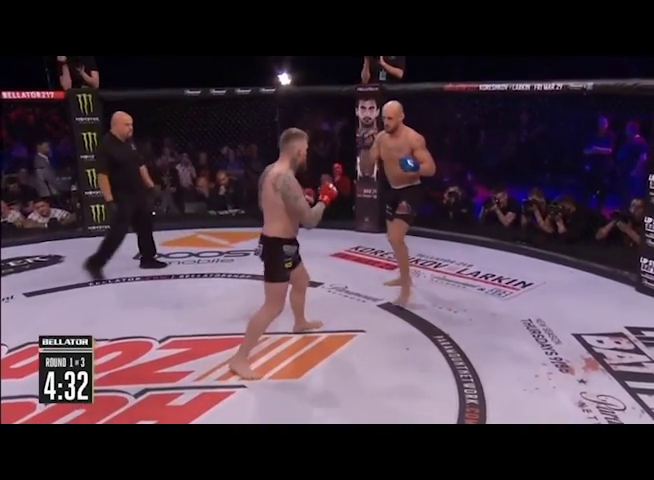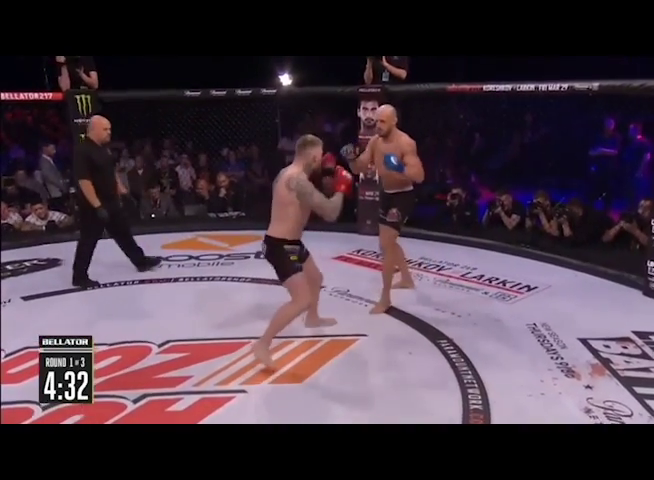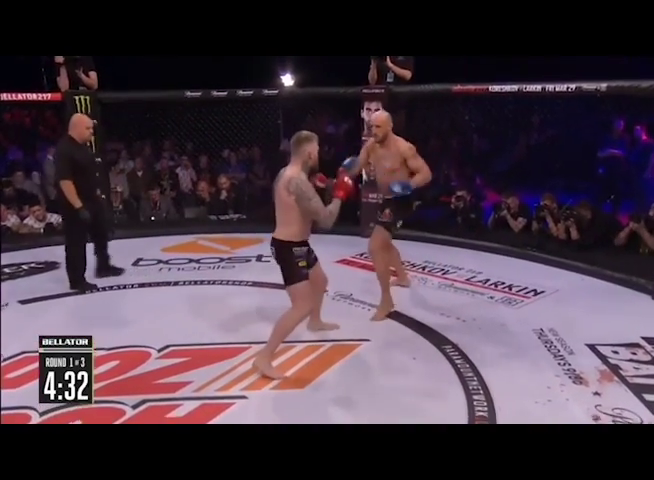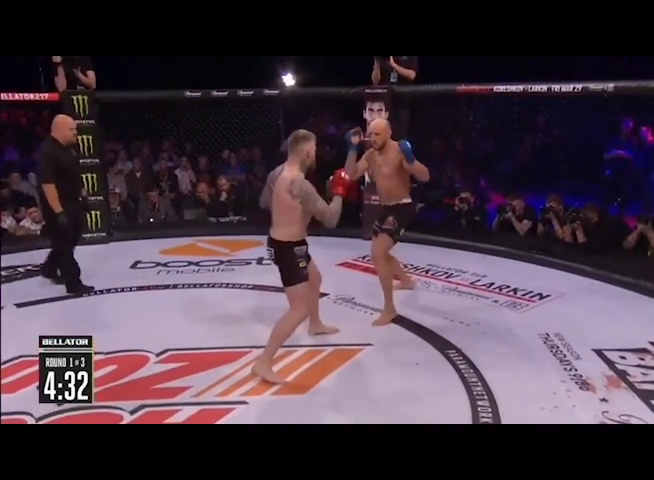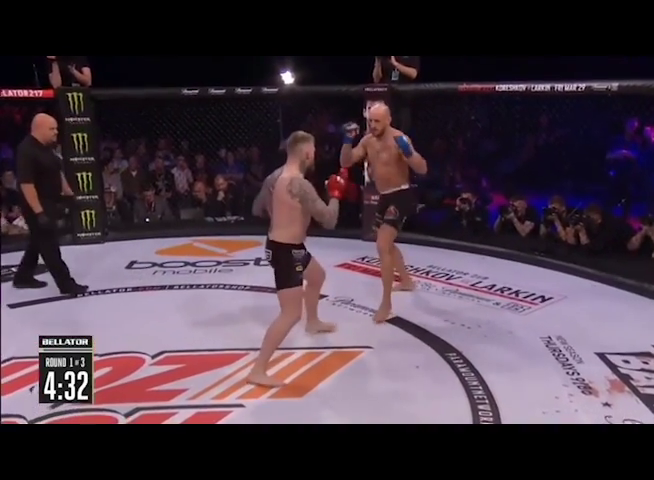
dt=0.2s
person 1, frame 1
left shoulder: (271, 171)
right shoulder: (285, 179)
right elbow: (310, 221)
left wrist: (301, 197)
right wrist: (324, 199)
left hip: (283, 242)
right hip: (278, 246)
left knee: (301, 282)
right knee: (273, 306)
left ankle: (300, 323)
right ankle: (239, 359)
person 1, frame 2
left shoulder: (288, 173)
right shoulder: (299, 181)
right elbow: (330, 213)
right wrist: (342, 188)
left hip: (288, 242)
right hip: (280, 247)
left knee: (315, 278)
right knee: (301, 299)
left ankle: (313, 318)
right ankle: (262, 346)
person 1, frame 3
left shoulder: (285, 174)
right shoulder: (298, 183)
right elbow: (326, 220)
left wrist: (313, 189)
right wrist: (340, 195)
left hip: (295, 244)
right hip: (289, 249)
left knee: (320, 282)
right knee: (302, 307)
left ankle: (315, 322)
right ankle: (264, 358)
person 1, frame 4
left shoulder: (277, 173)
right shoulder: (300, 185)
left elbow: (264, 203)
right elbow: (330, 219)
right wrist: (339, 192)
left hip: (279, 242)
right hip: (288, 248)
left knee: (314, 281)
right knee: (299, 310)
left ankle: (315, 325)
right ankle: (263, 365)
person 1, frame 5
left shoulder: (275, 177)
right shoulder: (300, 185)
left elbow: (257, 209)
right elbow: (329, 221)
right wrist: (335, 194)
left hip: (281, 245)
right hip: (286, 251)
left knee: (318, 275)
right knee: (290, 314)
left ankle: (313, 322)
right ankle: (259, 370)
person 2, frame 1
left shoulder: (414, 139)
right shoulder: (381, 137)
left elbow: (431, 169)
right elbow: (367, 165)
left wrist: (416, 168)
left hip: (410, 191)
right hip: (393, 191)
left knee: (395, 239)
right knee: (393, 237)
left ankle: (406, 289)
right ankle: (404, 277)
person 2, frame 2
left shoulder: (405, 143)
right shoulder: (374, 142)
left elbow: (419, 177)
right elbow: (360, 169)
left wrist: (400, 168)
right wrist: (352, 159)
left hip: (403, 197)
right hip: (388, 195)
left knee: (386, 245)
right knee: (390, 241)
left ankle: (385, 298)
right ankle: (406, 279)
person 2, frame 3
left shoulder: (404, 148)
right shoulder: (370, 146)
left elbow: (426, 174)
right elbow: (353, 172)
left wrist: (408, 186)
right wrist: (349, 166)
left hip: (400, 202)
right hip: (386, 200)
left knee: (375, 247)
right knee: (382, 243)
left ankle: (386, 303)
right ankle: (402, 276)
person 2, frame 4
left shoulder: (399, 152)
right shoulder: (370, 154)
left elbow: (425, 176)
right elbow: (350, 176)
left wrist: (411, 160)
right wrist: (352, 149)
left hip: (401, 209)
right hip: (386, 208)
left knee: (377, 254)
right knee: (381, 252)
left ankle: (389, 309)
right ankle: (406, 281)
person 2, frame 5
left shoulder: (399, 139)
right shoulder: (367, 140)
left elbow: (422, 169)
right elbow: (346, 162)
left wrist: (408, 153)
right wrist: (348, 141)
left hip: (401, 197)
right hip: (384, 197)
left knee: (383, 246)
right knee: (387, 245)
left ankle: (386, 304)
right ankle: (406, 281)
person 3, frame 1
left shoulder: (129, 143)
right shoulder: (106, 146)
left elbow: (140, 165)
right elbow: (102, 175)
left wrist: (151, 185)
right wrist: (109, 200)
left hip: (137, 193)
right hip: (120, 197)
left knee: (146, 226)
right knee: (118, 231)
left ankle: (148, 259)
right ankle: (95, 263)
person 3, frame 2
left shoulder: (104, 148)
right shoulder: (83, 151)
right elbow: (83, 181)
left wrist: (122, 191)
right wrist: (97, 206)
left hip: (110, 200)
right hip: (92, 204)
left knee: (123, 232)
right knee: (89, 239)
left ankle: (140, 261)
right ankle: (79, 276)
person 3, frame 3
left shoulder: (84, 146)
right shoulder: (64, 150)
right elbow: (64, 181)
left wrist: (97, 194)
right wrist: (79, 207)
left hip: (92, 199)
right hip: (74, 205)
left knee: (101, 233)
right knee: (76, 241)
left ankle: (104, 267)
right ankle: (77, 280)
person 3, frame 4
left shoulder: (68, 148)
right shoulder: (47, 151)
right elbow: (47, 184)
left wrist: (82, 195)
right wrist: (59, 212)
left hip: (72, 203)
right hip: (57, 207)
left knee: (71, 239)
right knee: (65, 243)
left ankle: (49, 267)
right ankle: (73, 283)
person 3, frame 5
left shoulder: (48, 148)
right shoulder: (26, 150)
left elbow: (57, 173)
right elbow: (26, 184)
left wrist: (69, 193)
right wrist: (39, 212)
left hip: (50, 203)
right hip: (37, 207)
left knee: (38, 242)
right knee: (50, 245)
left ankle: (23, 276)
right ankle: (66, 284)
